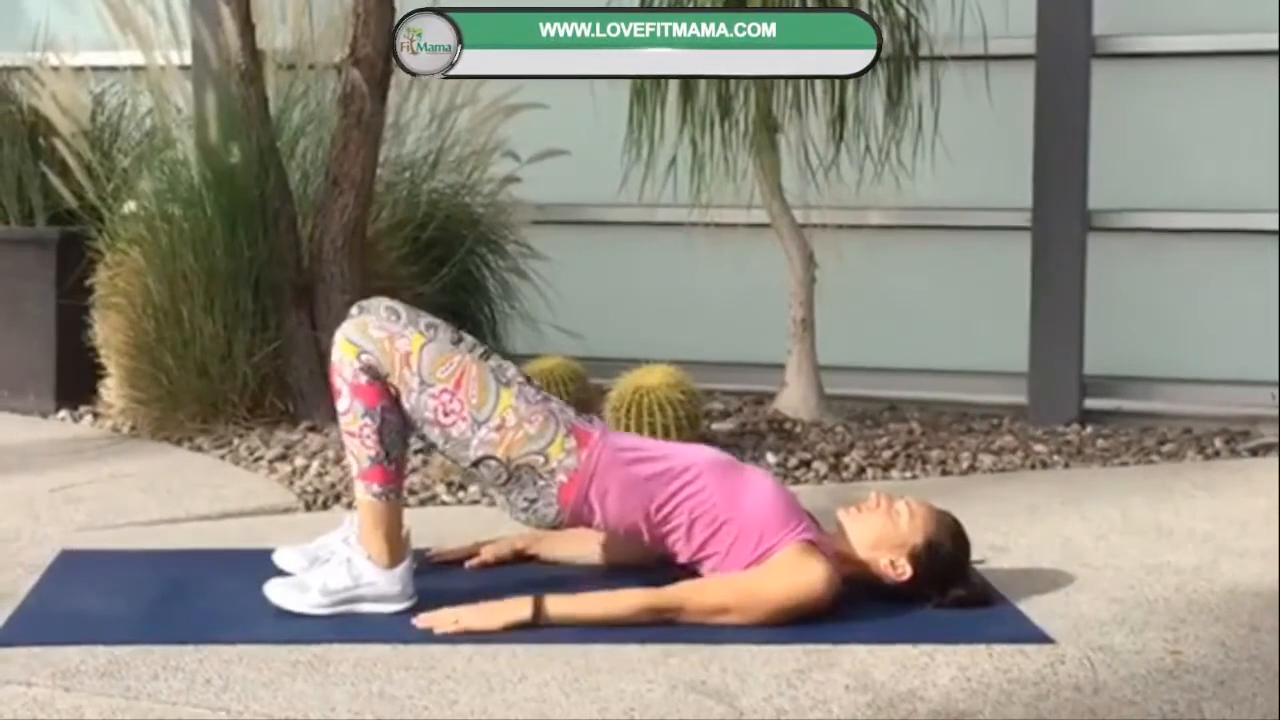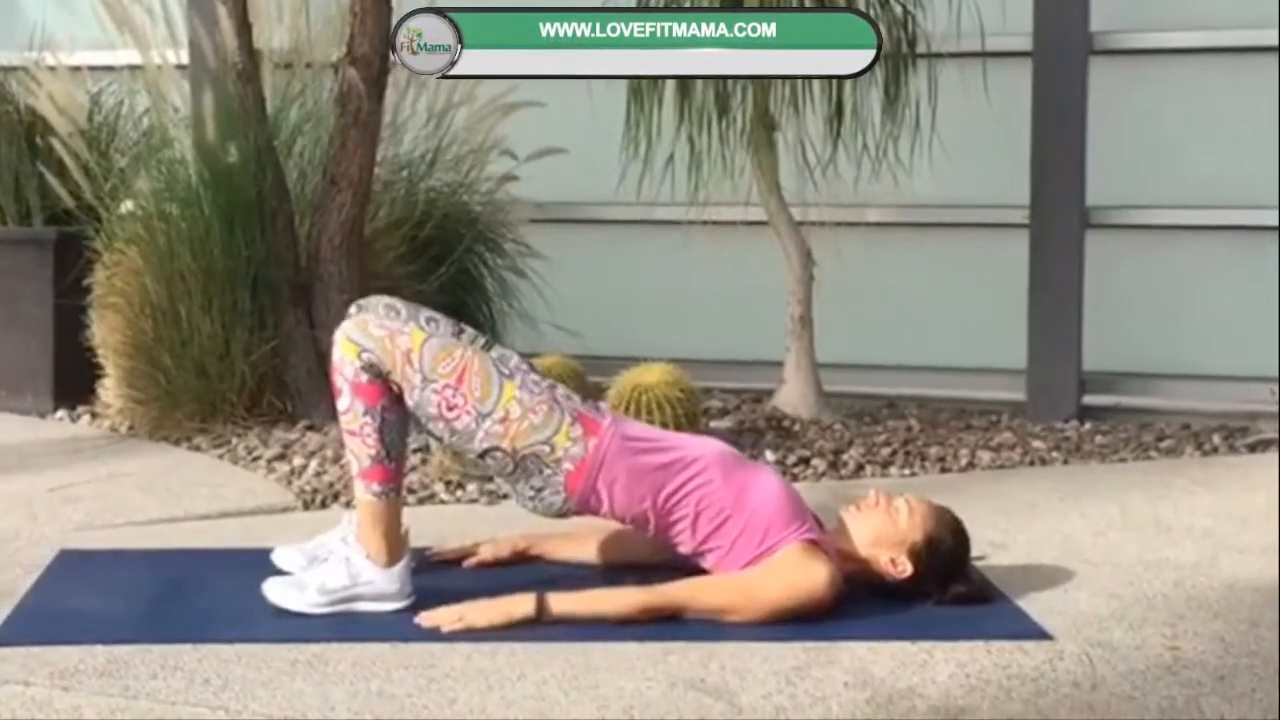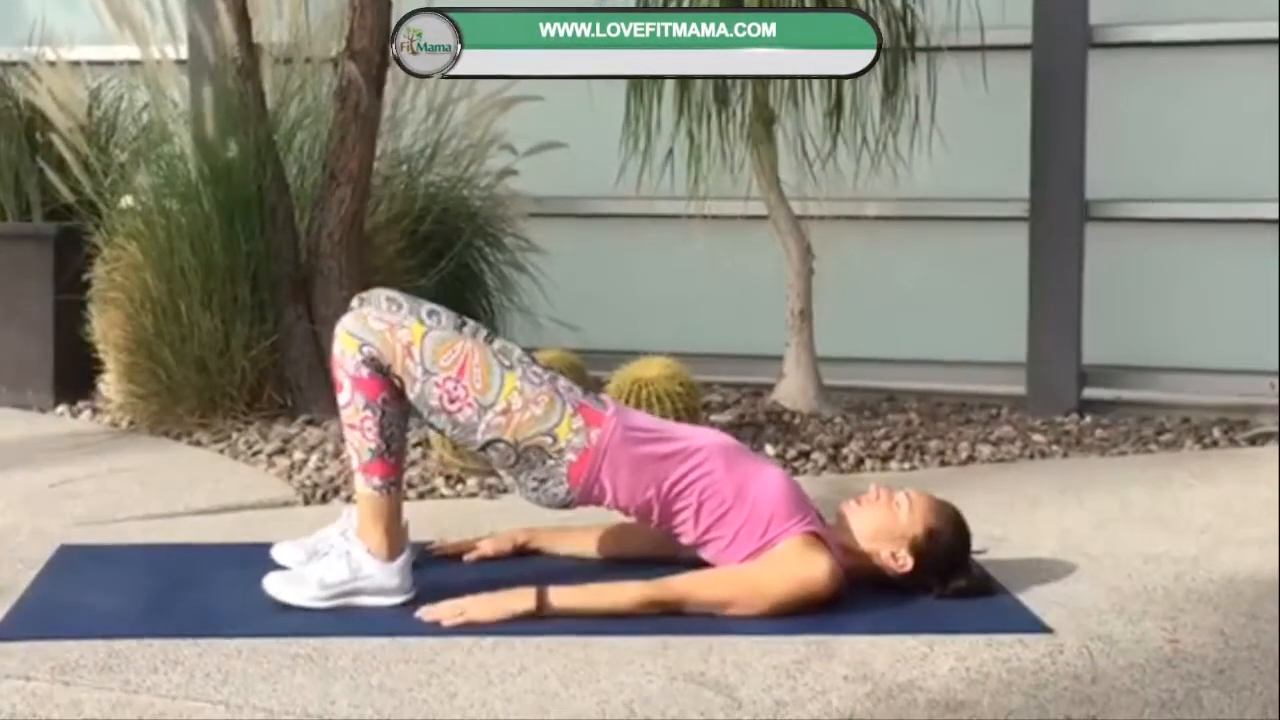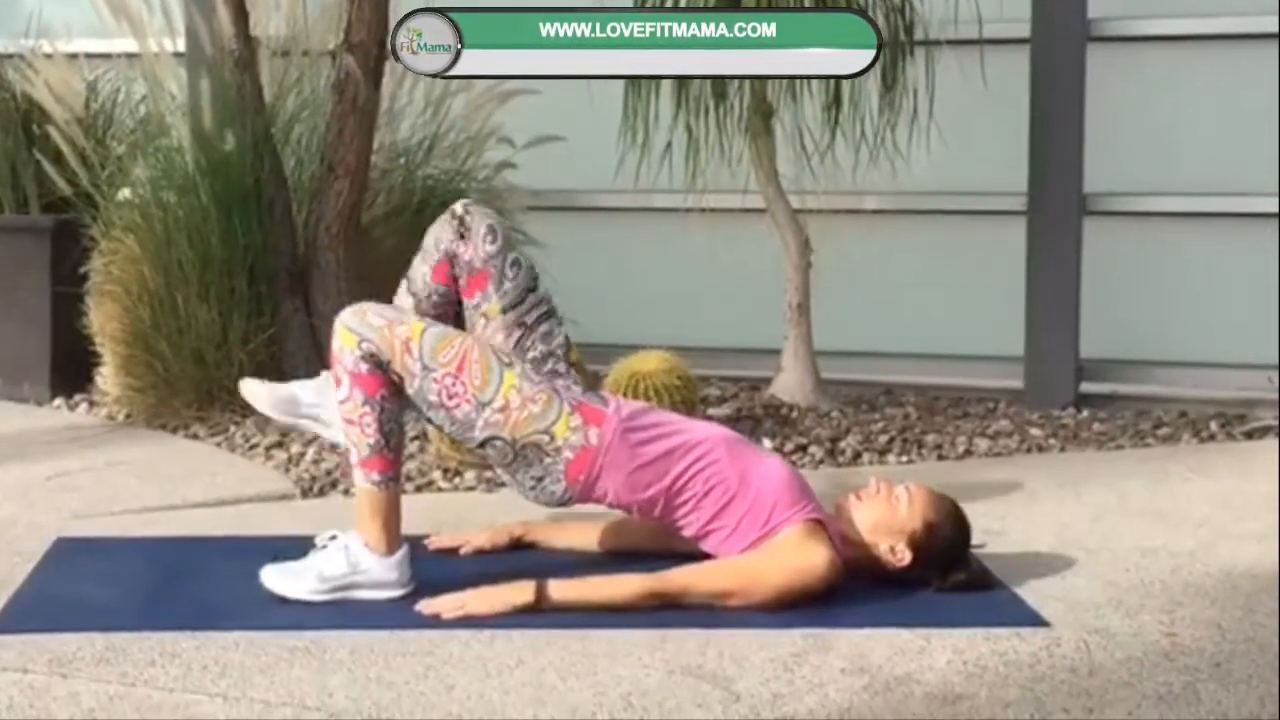
dt=0.5s
person 1, frame 1
left shoulder: (809, 578)
right shoulder: (799, 543)
left elbow: (663, 606)
left wrist: (518, 608)
right wrist: (520, 544)
left hip: (563, 469)
right hip: (579, 458)
left knee: (365, 335)
right knee: (381, 334)
left ankle: (376, 570)
right ankle: (367, 539)
person 1, frame 2
left shoulder: (811, 578)
right shoulder: (801, 543)
left elbow: (662, 601)
right elbow: (657, 537)
left wrist: (521, 605)
right wrist: (522, 544)
left hip: (572, 457)
right hip: (590, 438)
left knee: (364, 338)
right knee: (378, 321)
left ankle: (375, 568)
right ankle: (367, 535)
person 1, frame 3
left shoulder: (812, 569)
right shoulder: (803, 535)
left elbow: (665, 596)
right elbow: (665, 533)
left wrist: (524, 599)
right wrist: (523, 537)
left hip: (572, 448)
right hip: (590, 426)
left knee: (362, 337)
right knee: (376, 309)
left ankle: (375, 563)
right ankle: (364, 529)
person 1, frame 4
left shoulder: (812, 560)
right shoulder: (805, 527)
left elbow: (662, 586)
right elbow: (663, 523)
left wrist: (522, 593)
right wrist: (517, 532)
left hip: (571, 445)
right hip: (586, 416)
left knee: (362, 326)
right knee: (469, 225)
left ankle: (374, 556)
right ankle: (345, 401)
